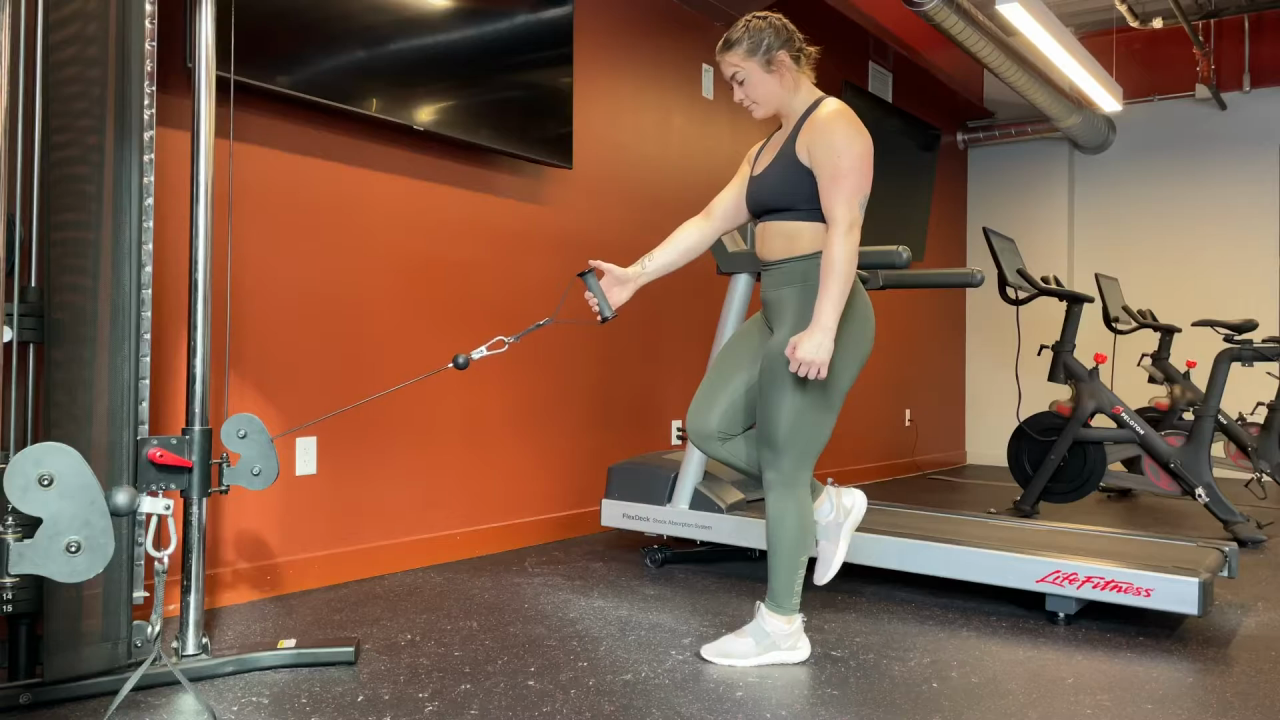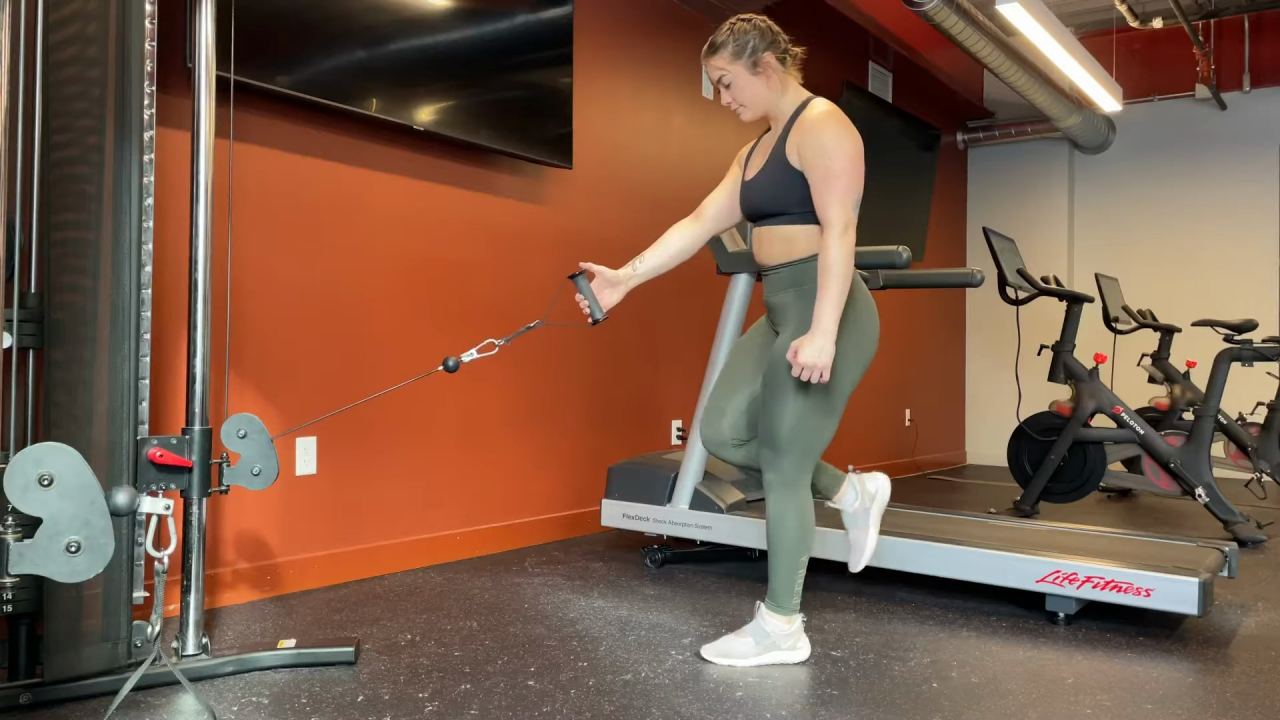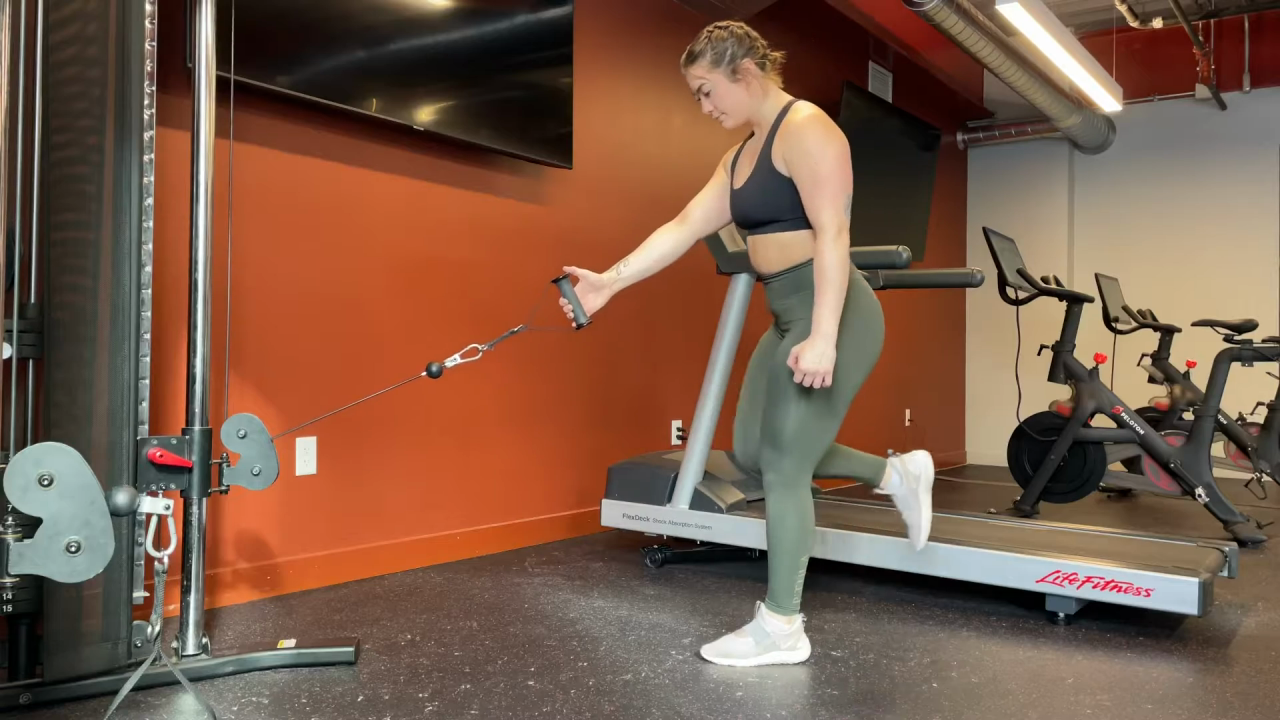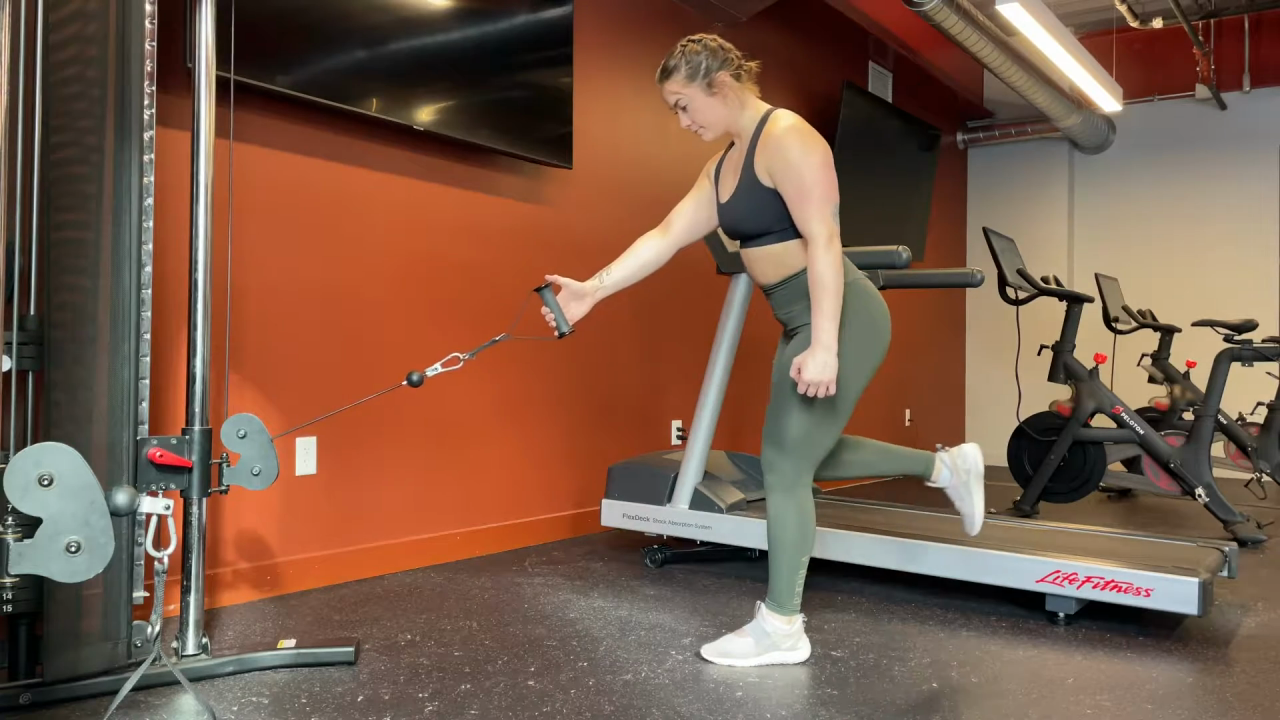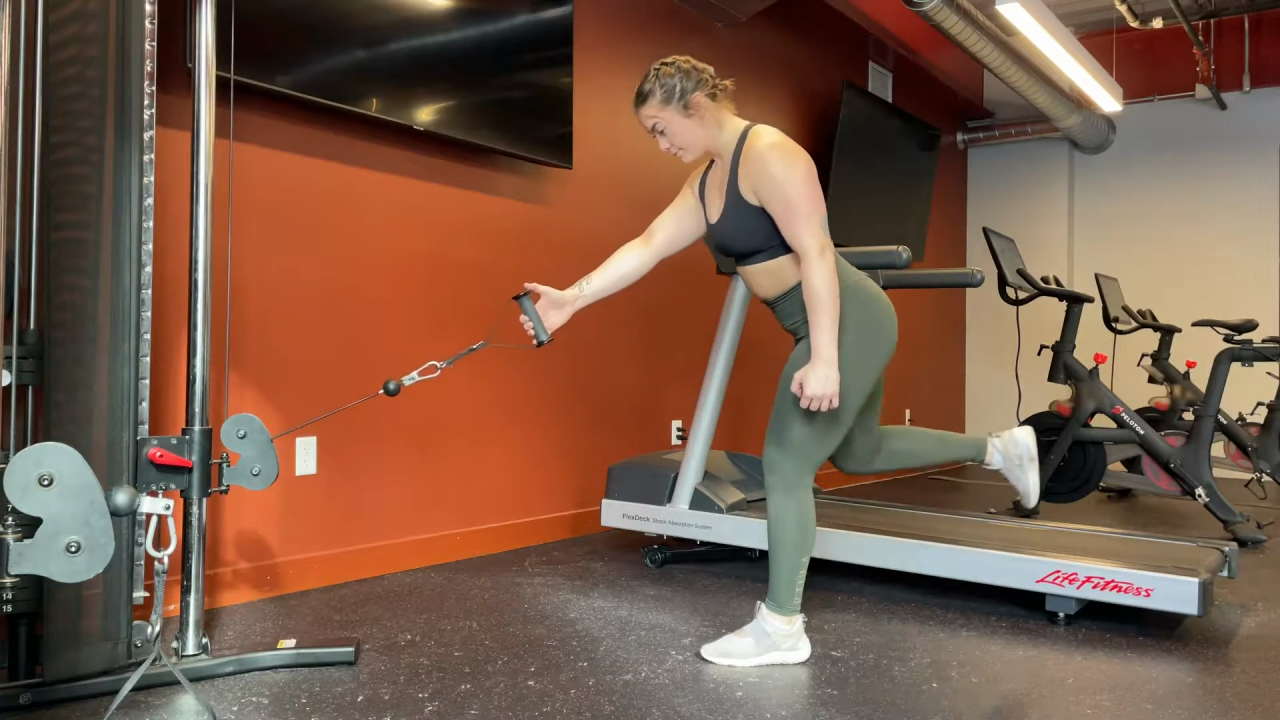
dt=0.2s
person 1, frame 1
left shoulder: (833, 123)
right shoulder: (769, 146)
left elbow: (845, 231)
right elbow: (709, 222)
left wrist: (822, 327)
right wrist: (635, 276)
left hip: (818, 315)
right hip: (776, 311)
left knee: (781, 467)
right knee: (709, 427)
left ankle: (781, 629)
right ankle: (827, 503)
person 1, frame 2
left shoulder: (823, 124)
right shoulder: (759, 149)
left elbow: (840, 232)
right elbow: (700, 224)
left wrist: (823, 331)
right wrist: (626, 278)
left hip: (822, 316)
right hip: (781, 315)
left knee: (782, 467)
right knee: (722, 434)
left ankle: (781, 628)
right ankle: (849, 490)
person 1, frame 3
left shoulder: (806, 129)
right shoulder: (743, 154)
left elbow: (833, 237)
right elbow: (685, 227)
left wrist: (823, 337)
right wrist: (611, 282)
left hip: (830, 317)
right hip: (790, 318)
left knee: (782, 467)
right knee: (753, 450)
left ankle: (781, 629)
right ankle: (893, 473)
person 1, frame 4
left shoulder: (787, 137)
right shoulder: (723, 164)
left elbow: (825, 244)
right elbow: (666, 236)
left wrist: (824, 346)
right wrist: (593, 290)
left hip: (838, 320)
right hip: (801, 323)
left knee: (785, 467)
right knee: (805, 460)
left ankle: (781, 629)
right ankle: (943, 466)
person 1, frame 5
left shoulder: (769, 155)
right shoulder: (706, 180)
left elbow: (817, 257)
right elbow: (647, 247)
left wrist: (824, 361)
right wrist: (572, 299)
left hip: (847, 322)
right hip: (819, 327)
left knee: (786, 467)
right knee: (855, 453)
left ankle: (782, 627)
right ankle: (997, 449)
